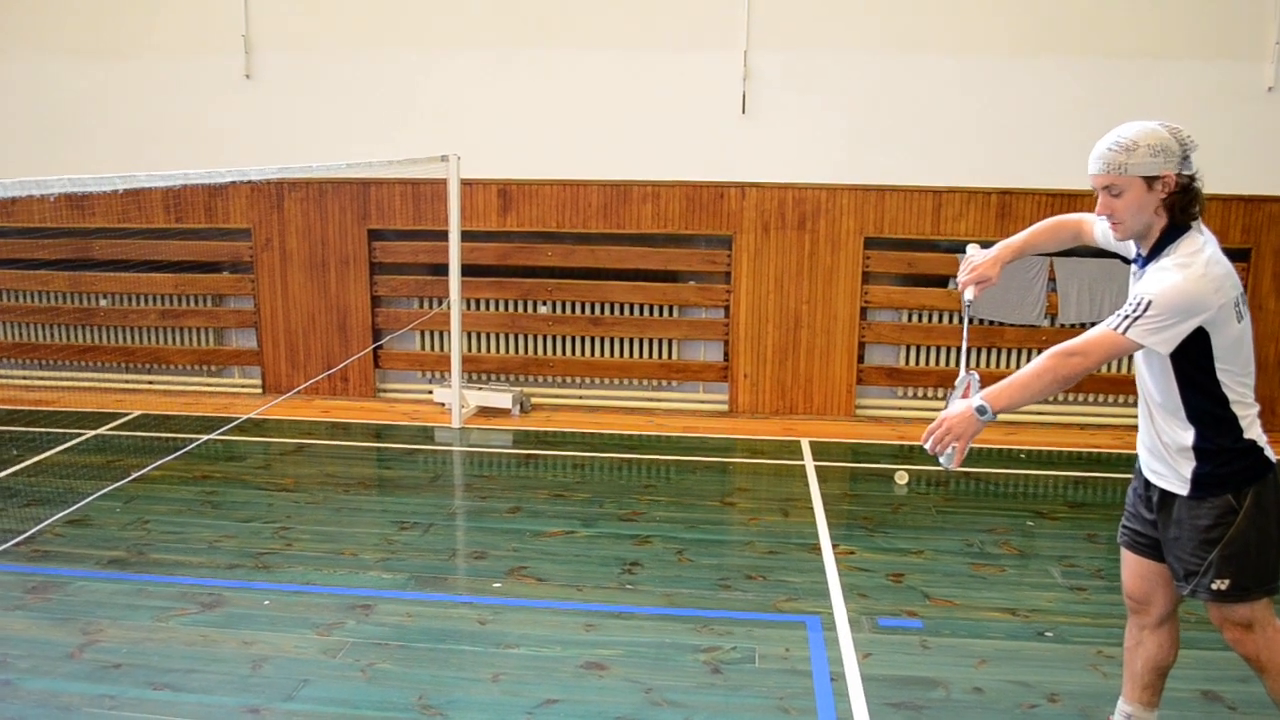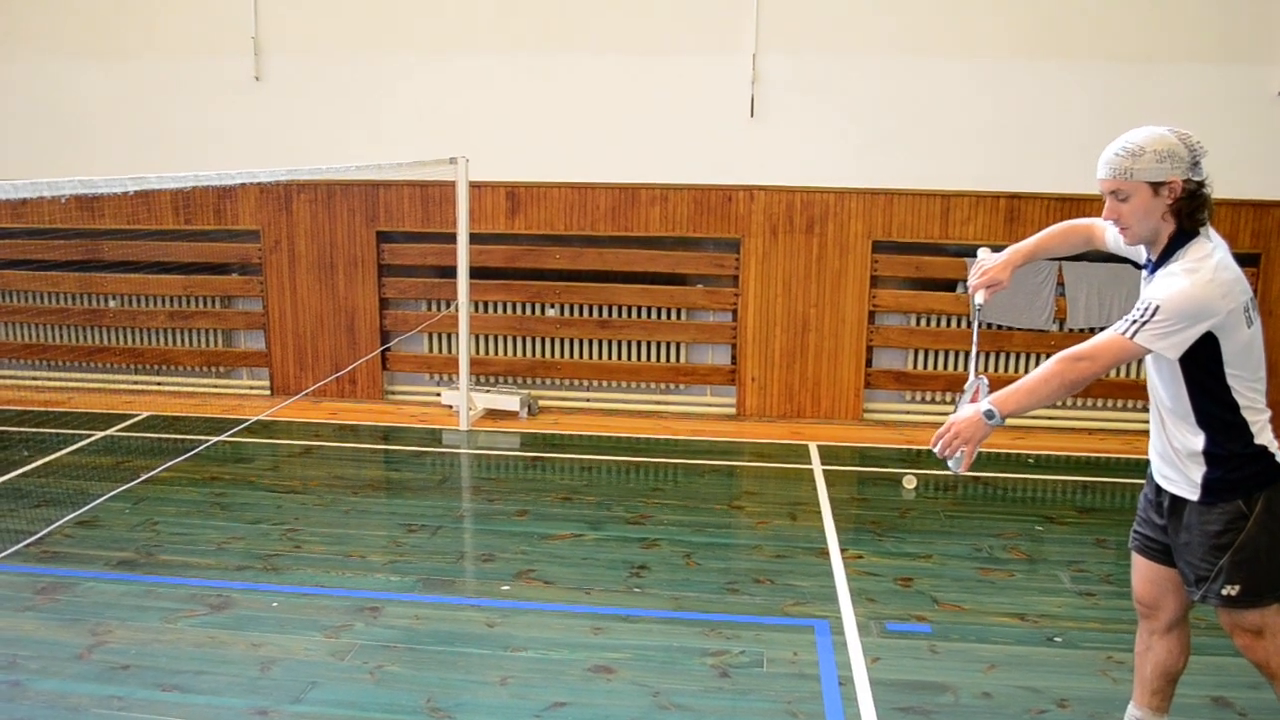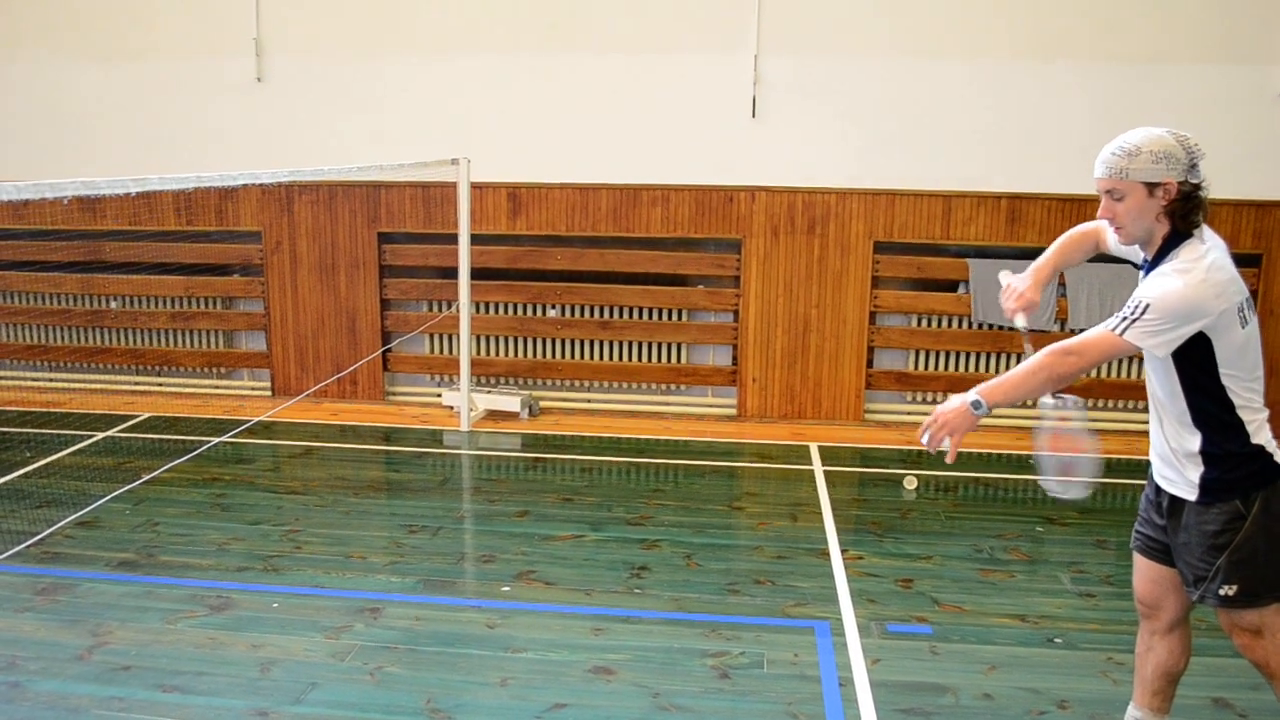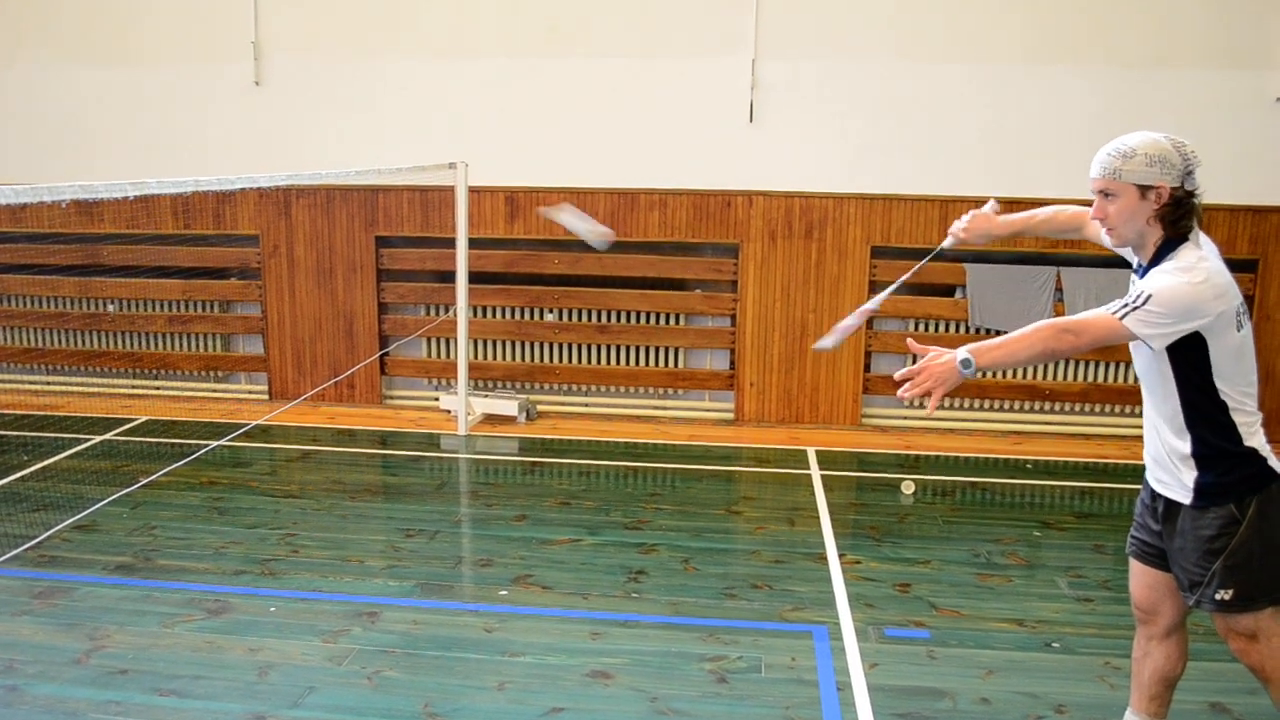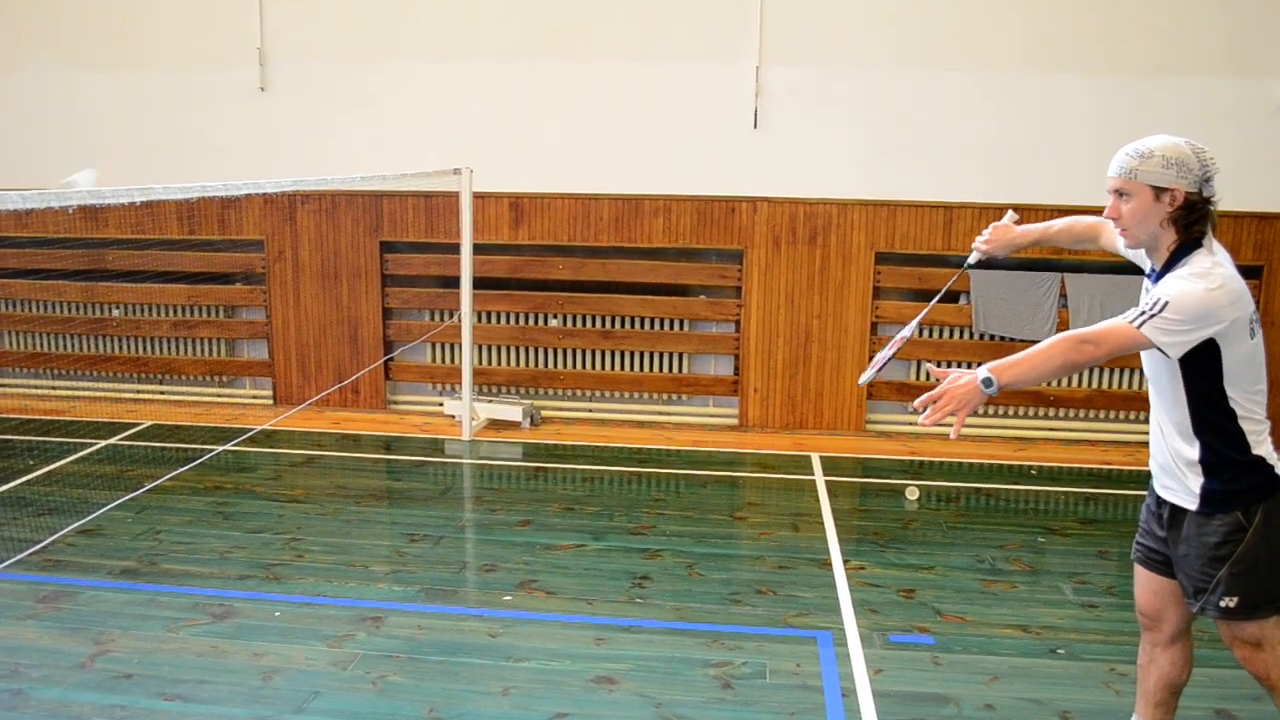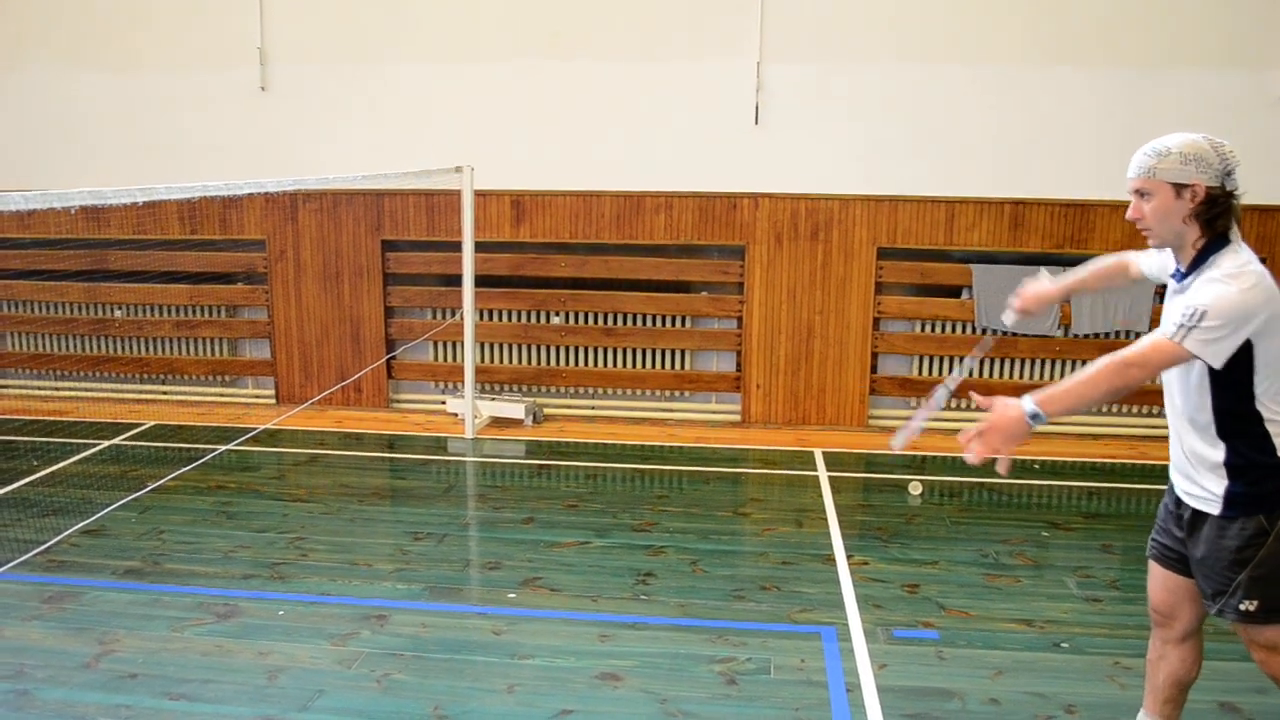
dt=0.3s
person 1, frame 1
left shoulder: (1187, 276)
right shoulder: (1152, 233)
left elbow: (1075, 359)
right elbow: (1073, 227)
left wrist: (981, 407)
right wrist: (1000, 253)
left hip: (1217, 483)
right hip: (1160, 471)
right knee: (1146, 604)
person 1, frame 2
left shoulder: (1196, 282)
right shoulder: (1165, 239)
left elbow: (1084, 364)
right elbow: (1084, 231)
left wrist: (989, 412)
right wrist: (1011, 257)
left hip: (1228, 487)
right hip: (1171, 476)
right knee: (1156, 609)
person 1, frame 3
left shoulder: (1189, 282)
right shoulder: (1168, 239)
left elbow: (1073, 359)
right elbow: (1089, 236)
left wrist: (976, 401)
right wrist: (1035, 277)
left hip: (1228, 488)
right hip: (1174, 477)
right knee: (1158, 610)
person 1, frame 4
left shoulder: (1188, 282)
right shoulder: (1160, 242)
left elbow: (1067, 337)
right elbow: (1079, 222)
left wrist: (964, 360)
right wrist: (1001, 224)
left hip: (1223, 492)
right hip: (1167, 482)
right knee: (1154, 615)
person 1, frame 5
left shoulder: (1203, 287)
right shoulder: (1168, 249)
left elbow: (1087, 347)
right elbow: (1095, 230)
left wrist: (985, 379)
right wrist: (1023, 234)
left hip: (1229, 501)
right hip: (1174, 489)
right knee: (1159, 622)
person 1, frame 6
right shoulder: (1188, 259)
left elbow: (1132, 367)
right elbow: (1125, 264)
left wrist: (1032, 411)
right wrist: (1056, 287)
right hip: (1190, 491)
right knee: (1171, 618)
